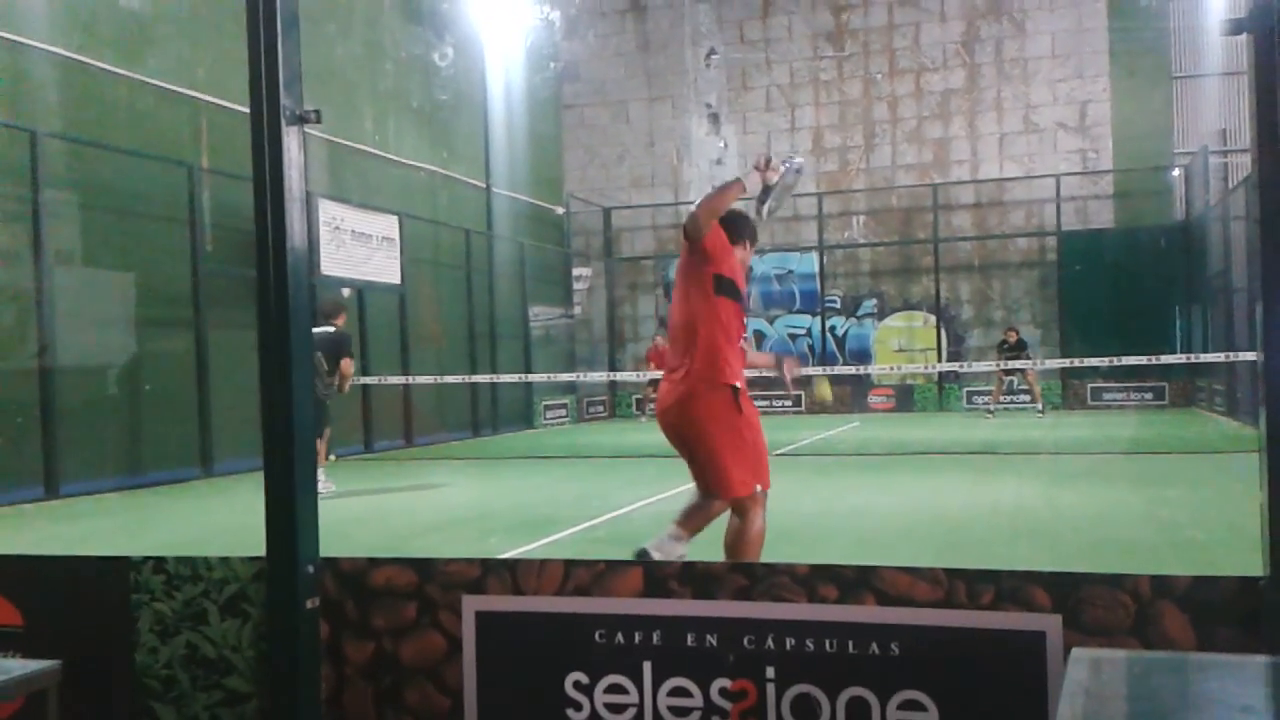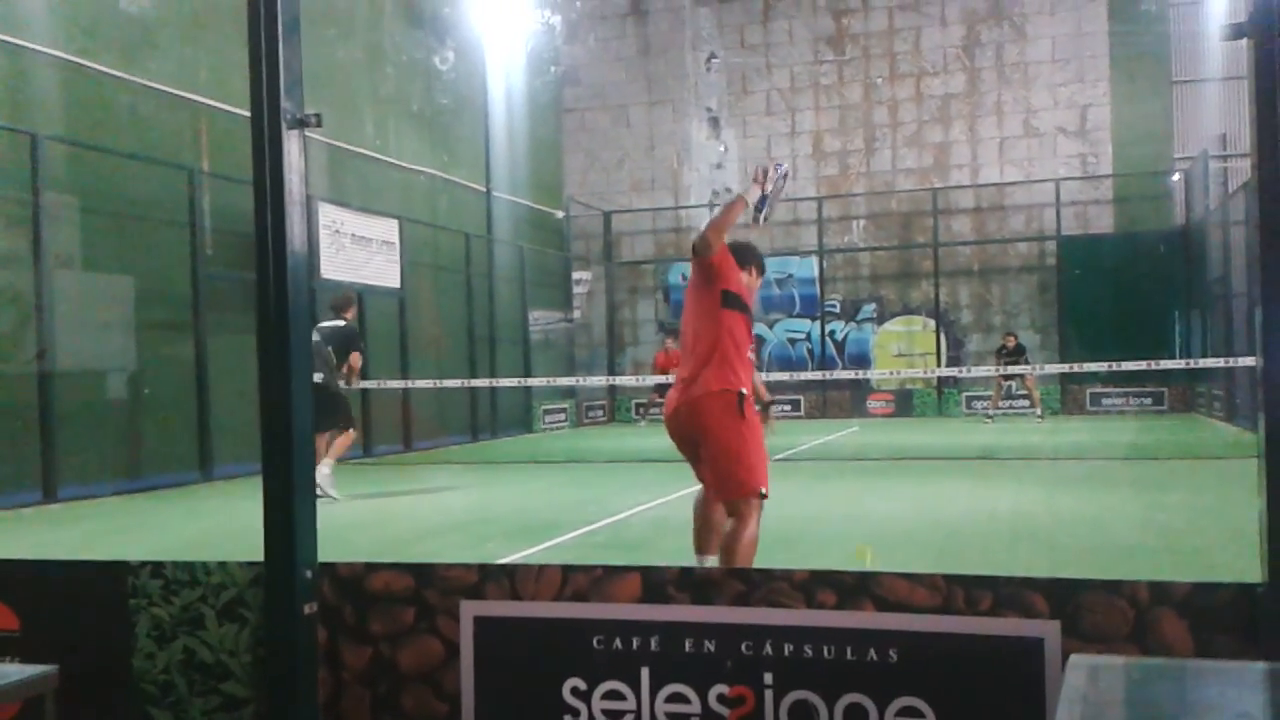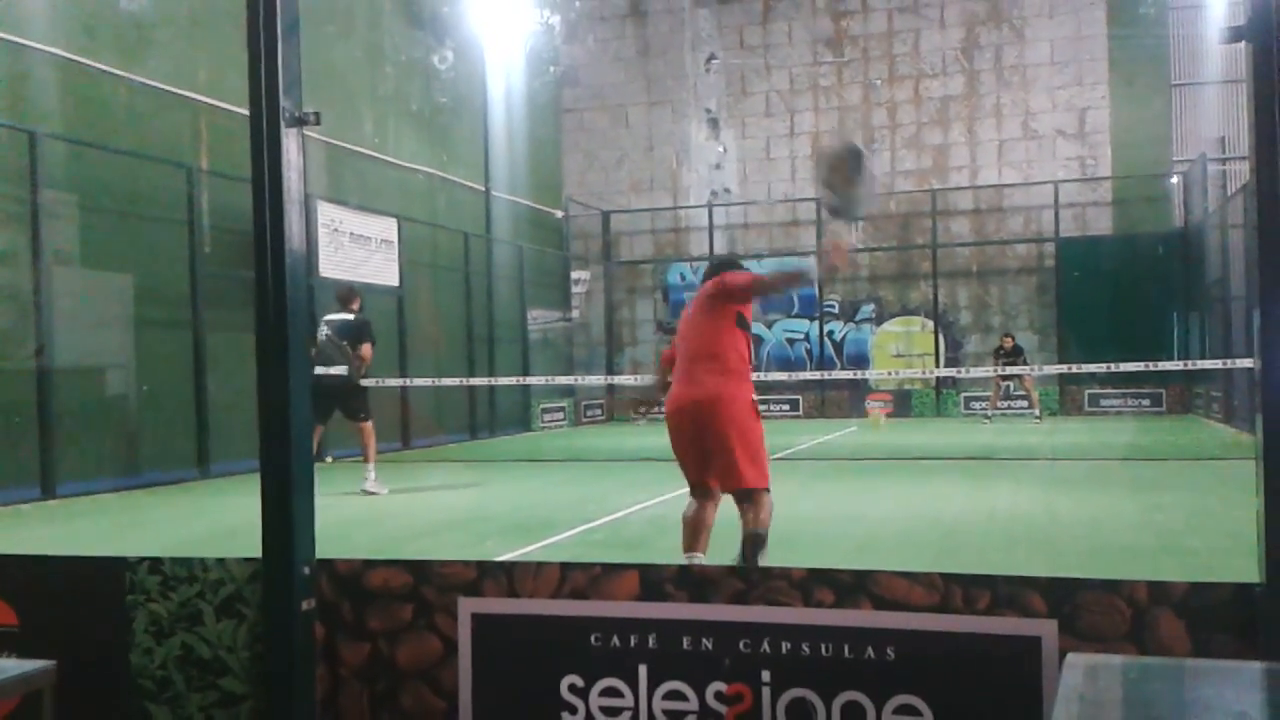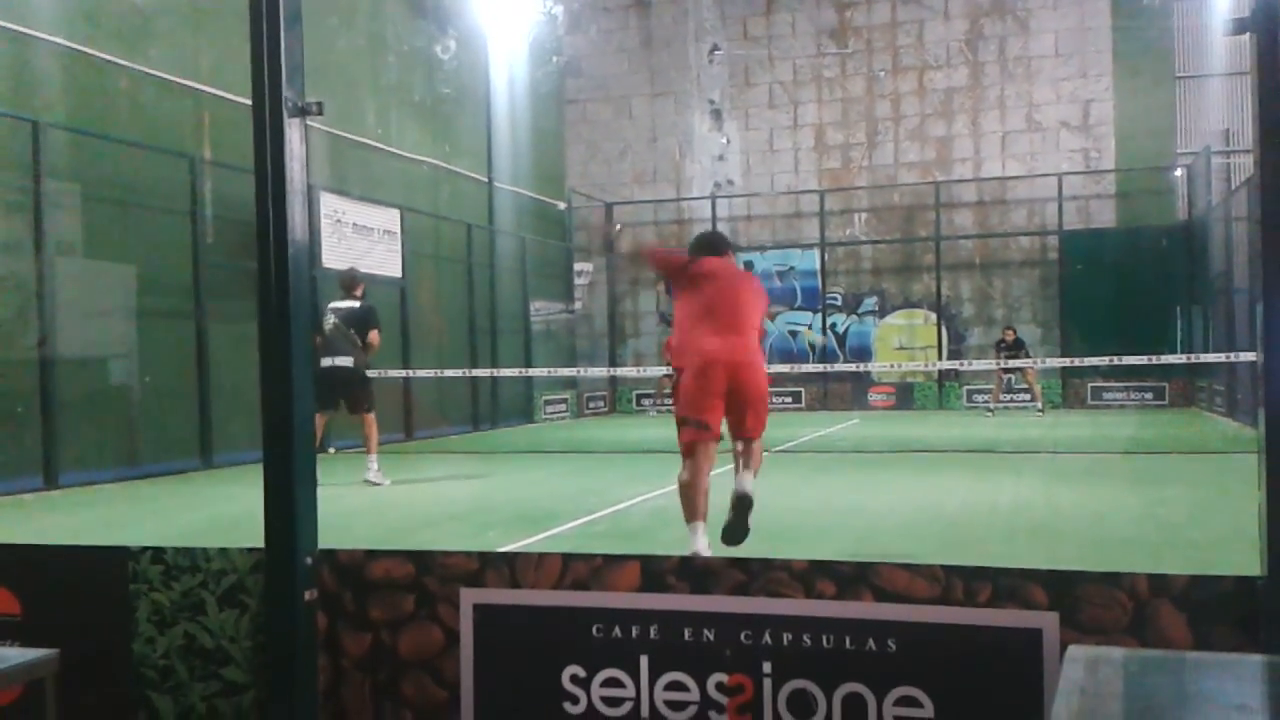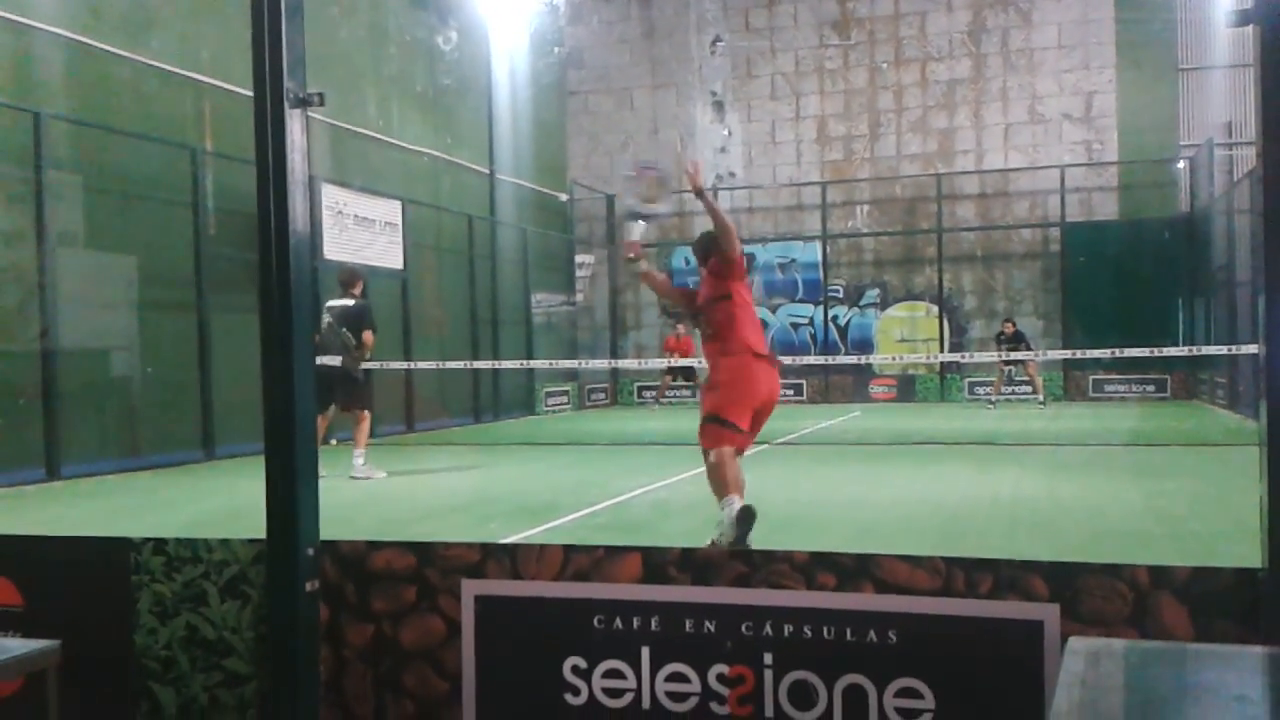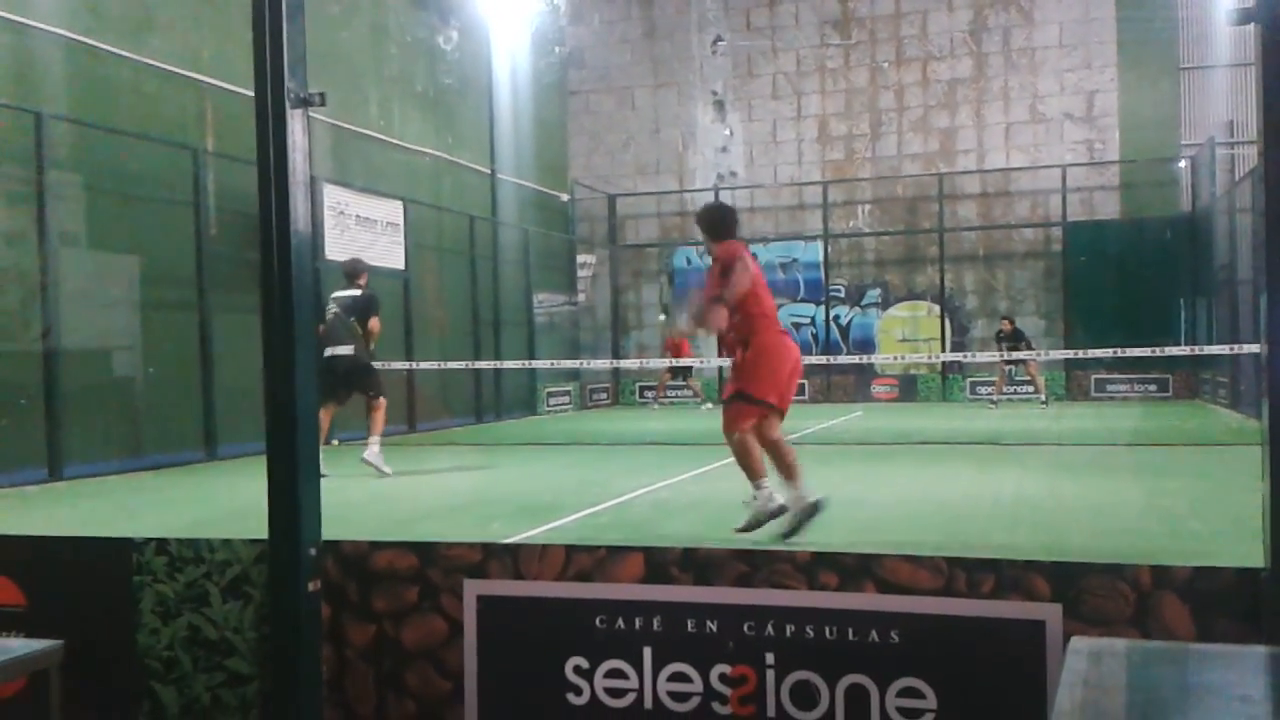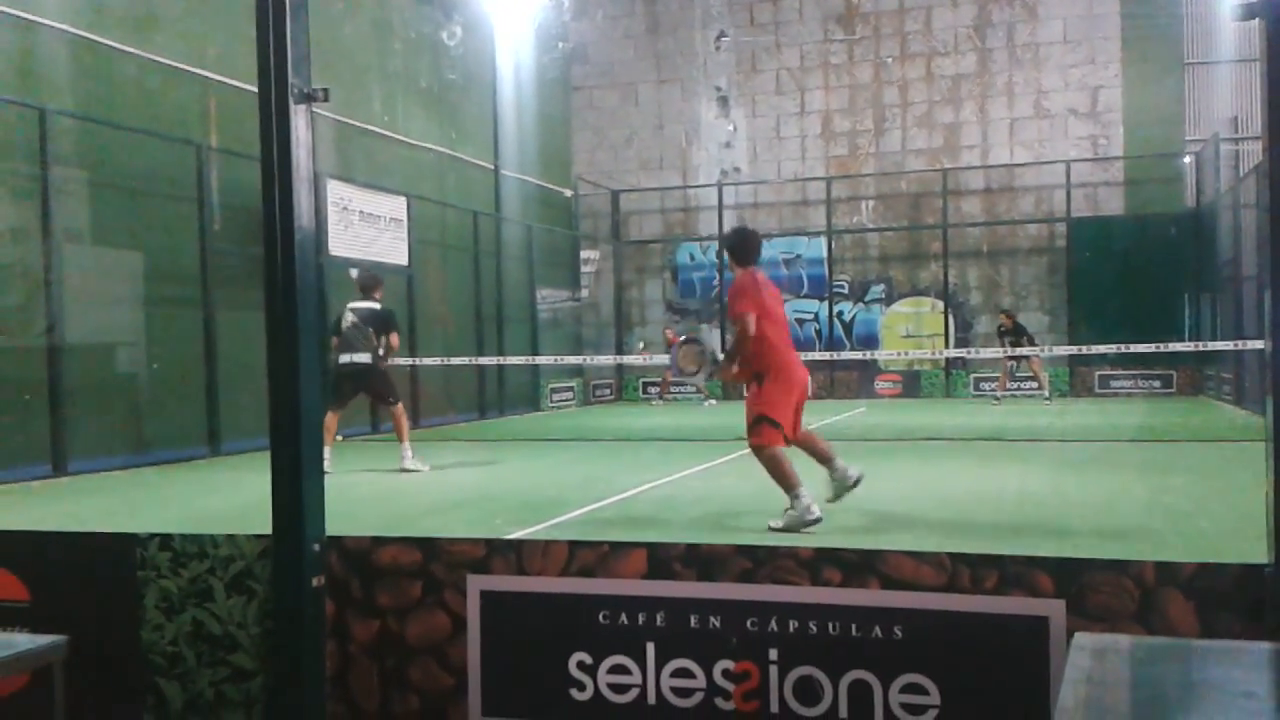
dt=0.2s
person 1, frame 1
left shoulder: (707, 277)
right shoulder: (706, 253)
left elbow: (731, 348)
right elbow: (699, 215)
left wrist: (775, 362)
right wrist: (749, 179)
left hip: (674, 399)
right hip: (712, 393)
left knee: (719, 490)
right knee: (749, 503)
left ankle: (661, 551)
person 1, frame 2
left shoulder: (725, 302)
right shoulder: (715, 271)
left elbow: (741, 364)
right elbow: (709, 237)
left wrist: (764, 401)
right wrist: (750, 195)
left hip: (682, 406)
right hip: (718, 402)
left knee: (716, 487)
right knee: (745, 506)
person 1, frame 3
left shoulder: (693, 312)
right shoulder: (726, 286)
left elbow: (672, 367)
right elbow: (761, 284)
right wrist: (810, 273)
left hip: (682, 403)
right hip: (723, 398)
left knee: (703, 495)
right knee: (753, 495)
right ankle: (752, 538)
person 1, frame 4
left shoulder: (690, 265)
right shoulder: (752, 286)
left elbow: (646, 255)
left hip: (702, 365)
right hip: (747, 367)
left knee: (698, 461)
right knee: (750, 441)
left ankle: (698, 547)
right ankle: (743, 488)
person 1, frame 5
left shoulder: (726, 270)
right shoulder: (704, 292)
left elbow: (729, 236)
right elbow: (674, 294)
left wrist: (701, 193)
right wrist: (641, 264)
left hip: (737, 371)
right hip: (763, 379)
left knee: (718, 450)
right knee: (728, 452)
left ankle: (735, 511)
right ankle: (734, 526)
person 1, frame 6
left shoulder: (731, 252)
right shoulder: (719, 267)
left elbow: (745, 272)
right elbow: (709, 304)
left wrist: (722, 304)
right wrist: (704, 313)
left hip: (765, 351)
right hip: (768, 353)
left knee: (737, 428)
right knee: (766, 431)
left ankle: (767, 497)
right ankle: (801, 499)
person 1, frame 7
left shoulder: (742, 286)
right shoulder: (765, 285)
left elbow: (746, 331)
left wrist: (729, 360)
right wrist: (744, 365)
left hip: (774, 374)
right hip: (792, 370)
left knee: (763, 444)
right knee: (794, 431)
left ankle: (802, 505)
right ankle: (842, 472)
person 2, frame 1
left shoulder: (312, 334)
right shoulder: (341, 335)
left elbow: (312, 365)
right elbow: (345, 367)
right wrist: (343, 384)
right hip: (314, 391)
left knee: (323, 431)
right knee: (312, 439)
left ankle: (319, 479)
person 2, frame 2
left shoulder: (319, 328)
right shoulder: (350, 330)
left elbow: (319, 359)
right elbow: (354, 361)
right wrist: (350, 377)
left hip: (310, 384)
right hip: (326, 385)
left knee: (322, 432)
right knee: (348, 433)
left ankle: (317, 482)
right ankle: (323, 471)
person 2, frame 3
left shoulder: (324, 321)
right shoulder: (361, 322)
left elbow: (313, 352)
right elbow: (366, 353)
right wrist: (360, 368)
left hip: (319, 377)
right hip: (344, 378)
left knee: (315, 428)
right knee: (366, 426)
right ankle: (370, 479)
person 2, frame 4
left shoulder: (328, 309)
right shoulder: (366, 309)
left elbow: (318, 341)
right elbow: (373, 340)
right wrist: (365, 354)
left hip: (326, 368)
right hip: (351, 368)
left knee: (320, 416)
right knee: (368, 417)
right ankle: (372, 468)
person 2, frame 5
left shoulder: (327, 306)
right shoulder: (362, 307)
left elbow: (318, 339)
right elbow: (367, 339)
right wrist: (364, 354)
left hip: (322, 366)
right hip: (345, 367)
left knee: (323, 415)
right knee: (363, 416)
right ankle: (359, 463)
person 2, frame 6
left shoulder: (332, 298)
right shoulder: (368, 296)
left elbow: (321, 330)
right elbow: (374, 326)
right wrist: (370, 343)
left hip: (329, 357)
right hip: (354, 356)
left knee: (327, 407)
right knee: (378, 403)
right ankle: (373, 450)
person 2, frame 7
left shoulder: (346, 310)
right shoulder: (385, 312)
left elbow: (334, 343)
right elbow: (394, 343)
right wrist: (382, 356)
left hip: (343, 365)
right hip: (368, 365)
left knee: (334, 410)
right knee: (397, 409)
left ankle: (324, 458)
right ankle: (407, 457)
